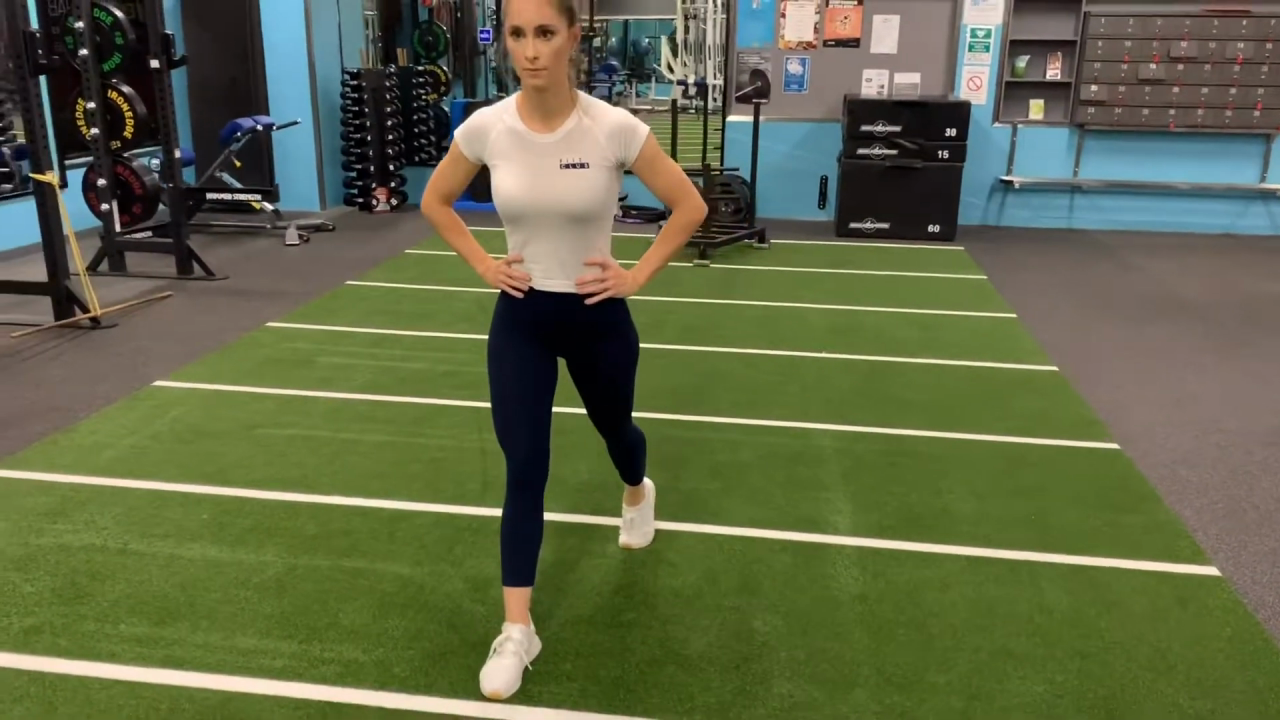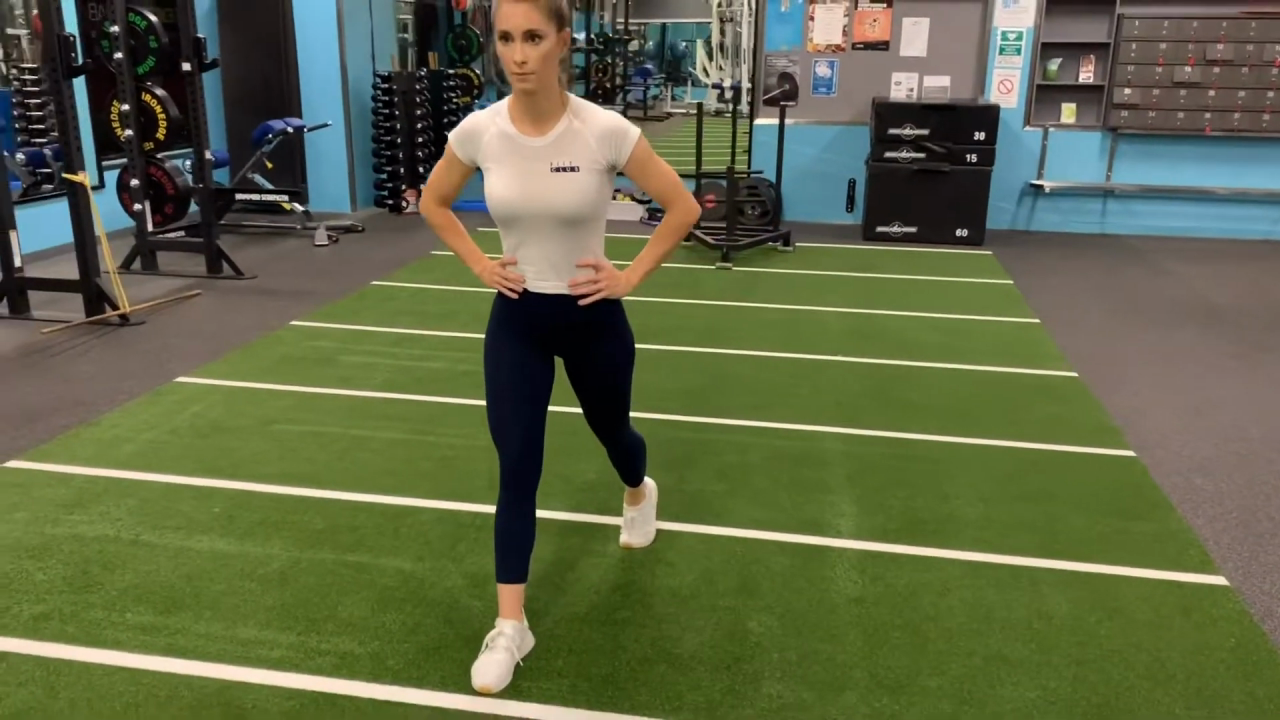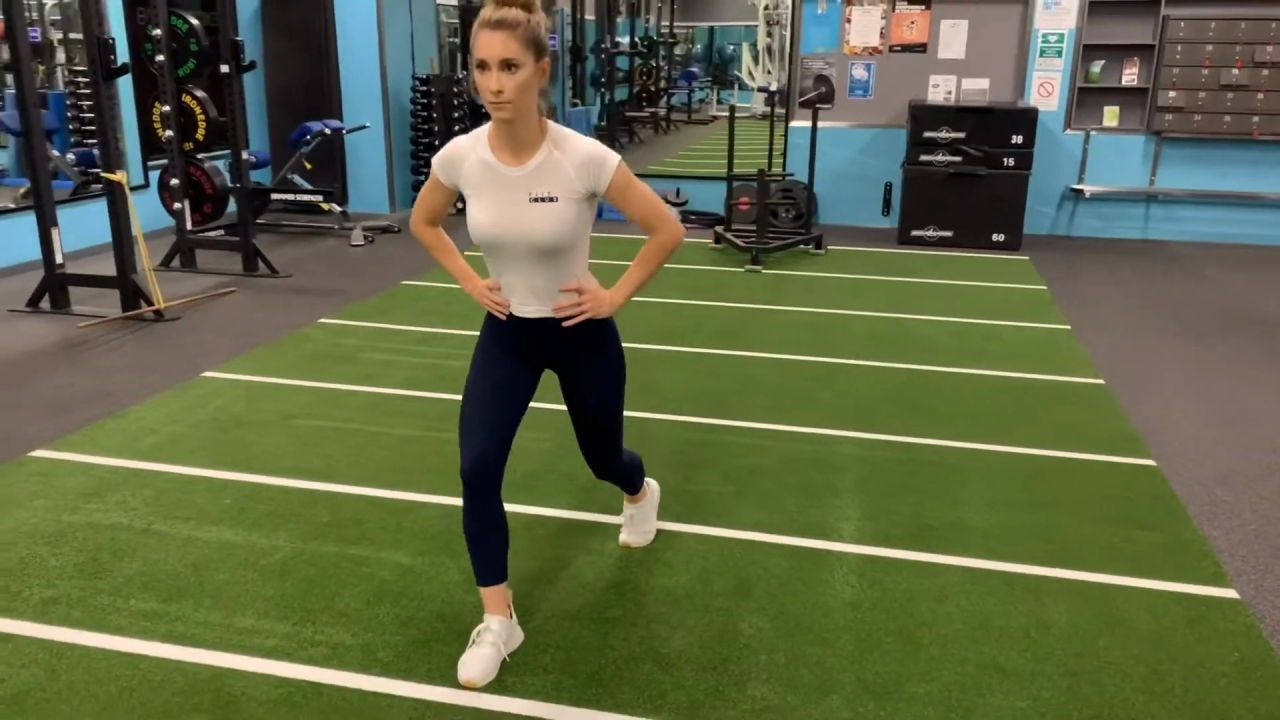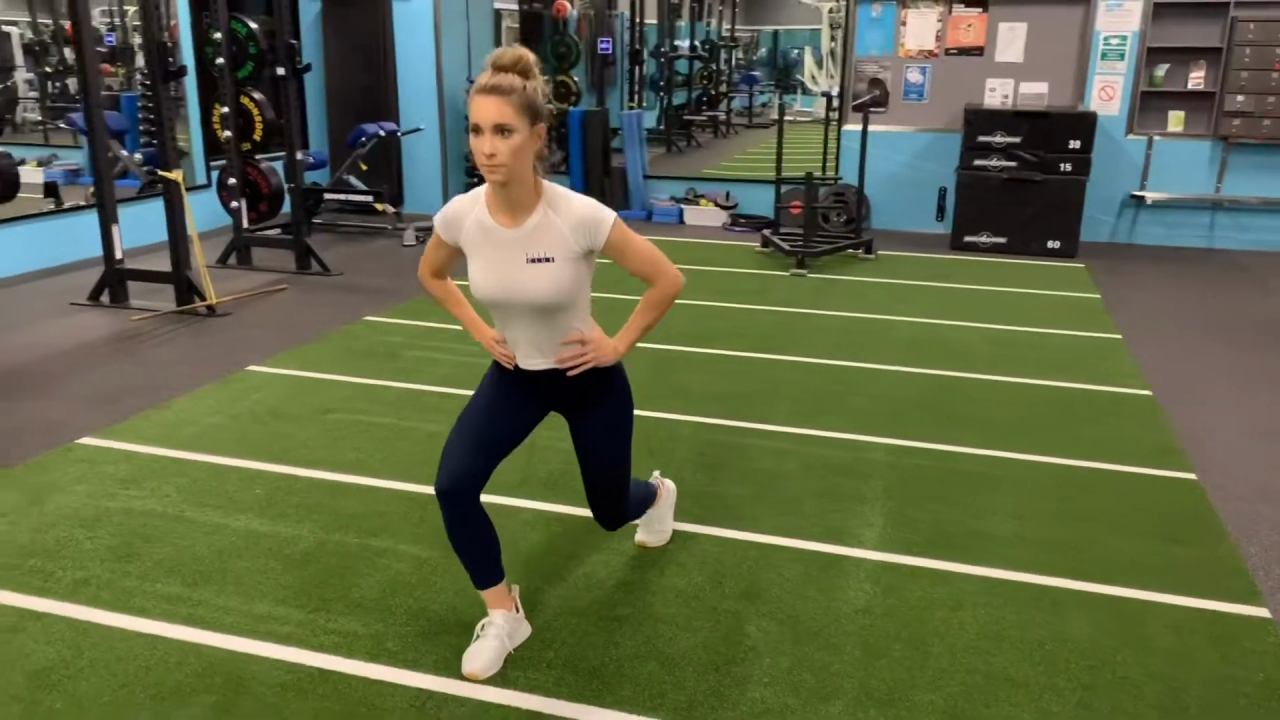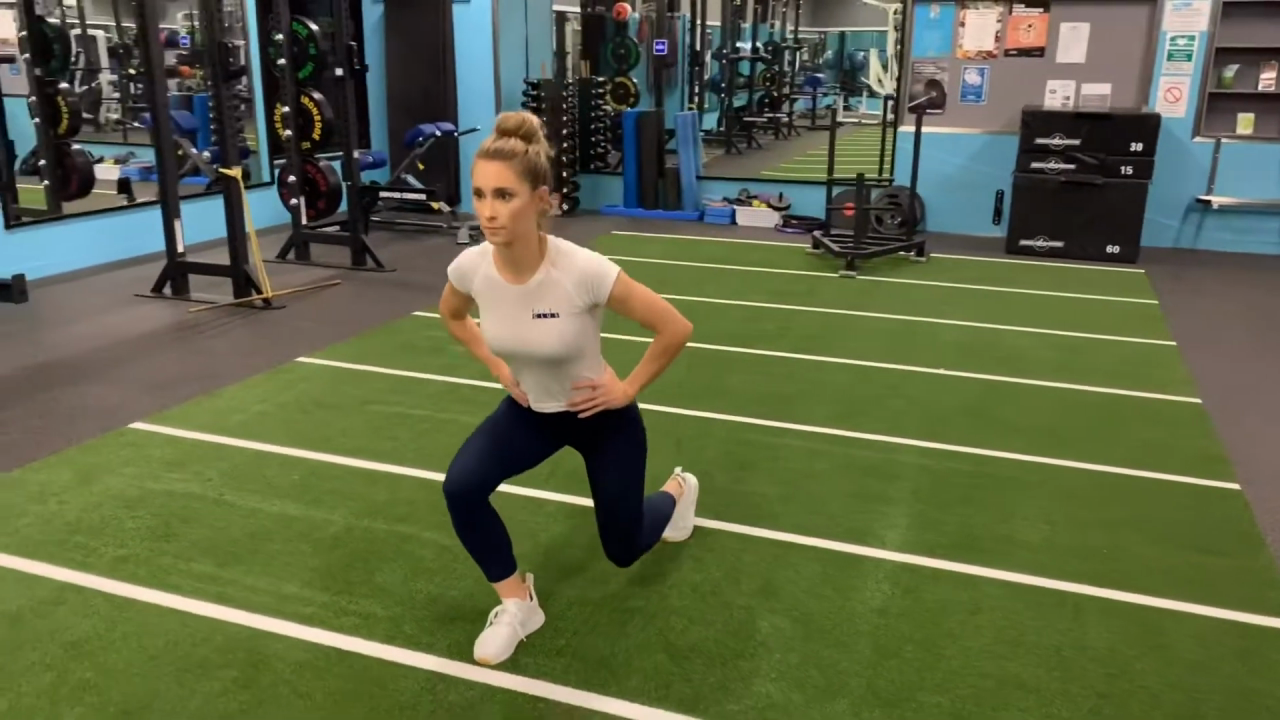
dt=0.3s
person 1, frame 1
left shoulder: (614, 127)
right shoulder: (485, 126)
left elbow: (690, 206)
right elbow: (435, 202)
left wrist: (638, 274)
right wrist: (483, 265)
left hip: (597, 316)
right hip: (520, 319)
left knee: (614, 427)
right knee: (524, 470)
left ankle: (638, 493)
right ankle: (516, 630)
person 1, frame 2
left shoulder: (603, 130)
right shoulder: (478, 130)
left elbow: (683, 207)
right elbow: (433, 202)
left wrist: (631, 275)
right wrist: (479, 265)
left hip: (591, 317)
right hip: (517, 320)
left knee: (611, 430)
right knee: (517, 468)
left ankle: (639, 492)
right ankle: (509, 626)
person 1, frame 3
left shoulder: (583, 157)
right shoulder: (457, 157)
left elbow: (667, 231)
right elbow: (424, 224)
left wrist: (613, 297)
right wrist: (470, 281)
left hip: (580, 336)
right hip: (506, 336)
left knee: (602, 458)
right knee: (478, 471)
left ankle: (643, 492)
right ankle: (498, 621)
person 1, frame 4
left shoulder: (579, 216)
right shoulder: (460, 215)
left elbow: (667, 281)
right elbow: (431, 274)
left wrist: (618, 345)
right wrist: (479, 331)
left hip: (587, 379)
right hip: (514, 377)
left knee: (609, 512)
right knee: (454, 486)
left ankle: (657, 493)
right ankle: (503, 615)
person 1, frame 5
left shoulder: (582, 270)
right shoulder: (469, 267)
left elbow: (675, 329)
right elbow: (452, 316)
left wrist: (627, 389)
right wrist: (496, 365)
left hip: (600, 417)
right hip: (529, 412)
left knee: (624, 549)
right knee: (462, 487)
left ankle: (677, 490)
right ankle: (517, 602)
